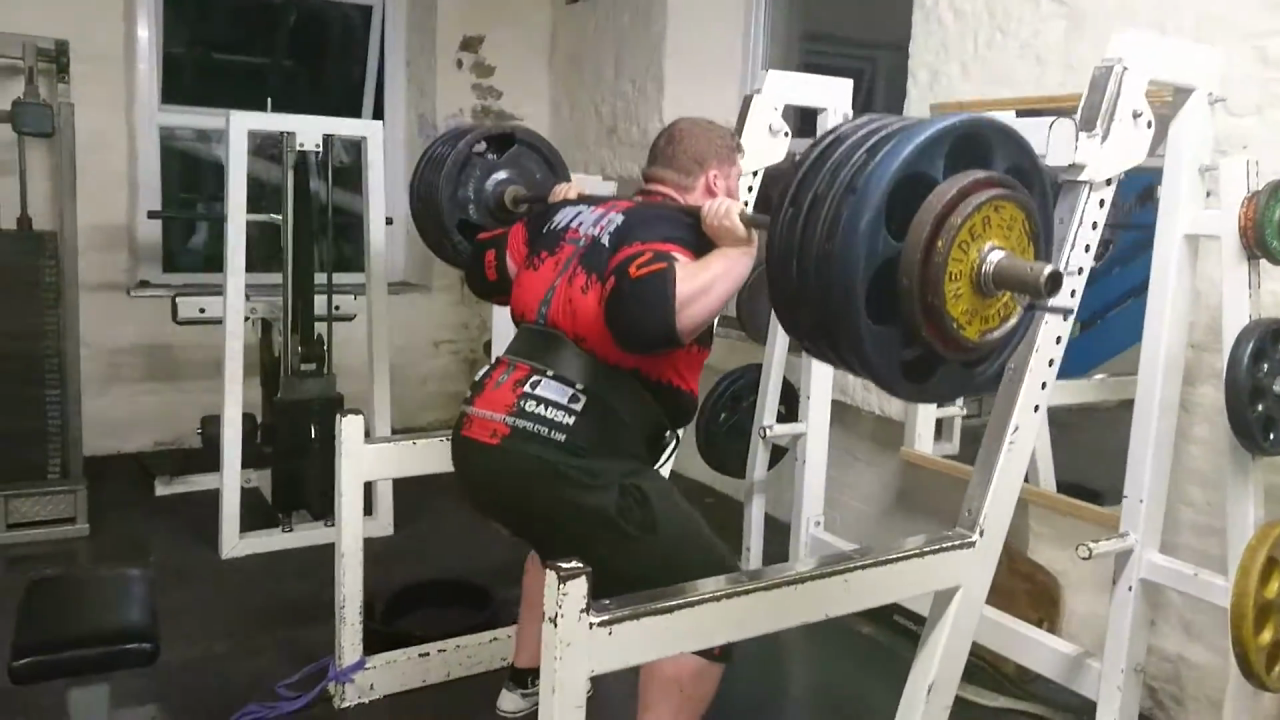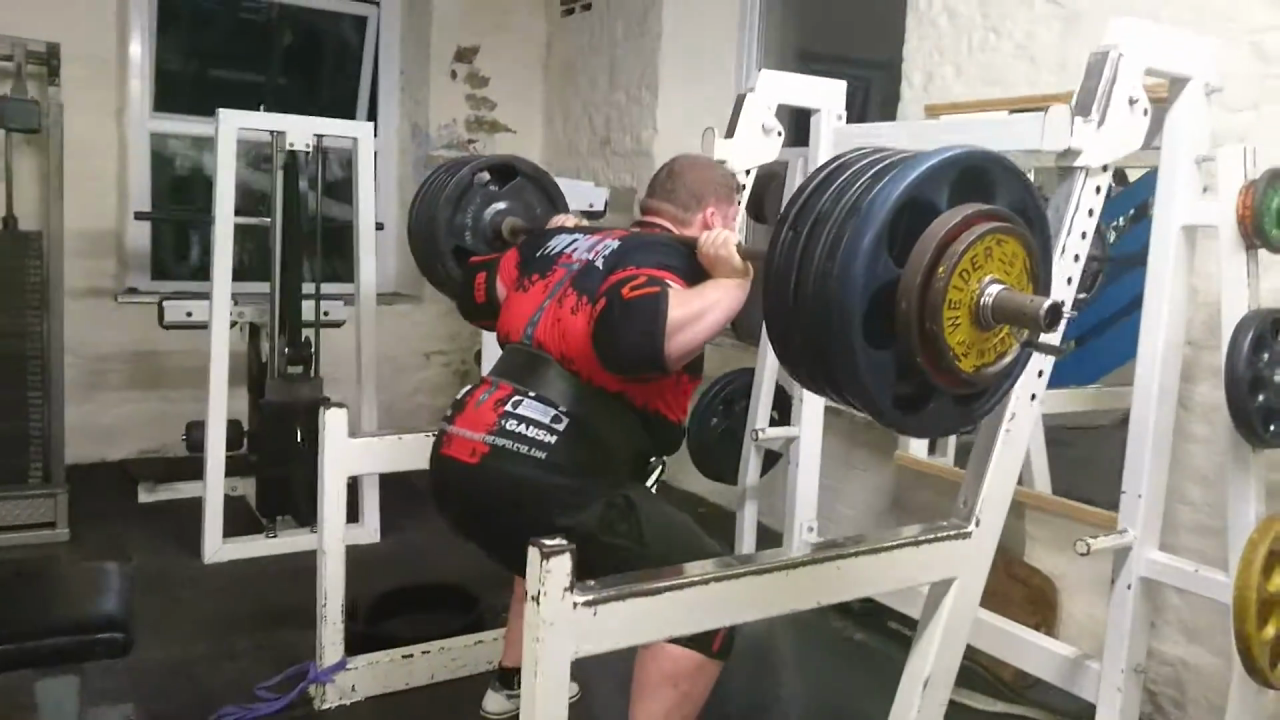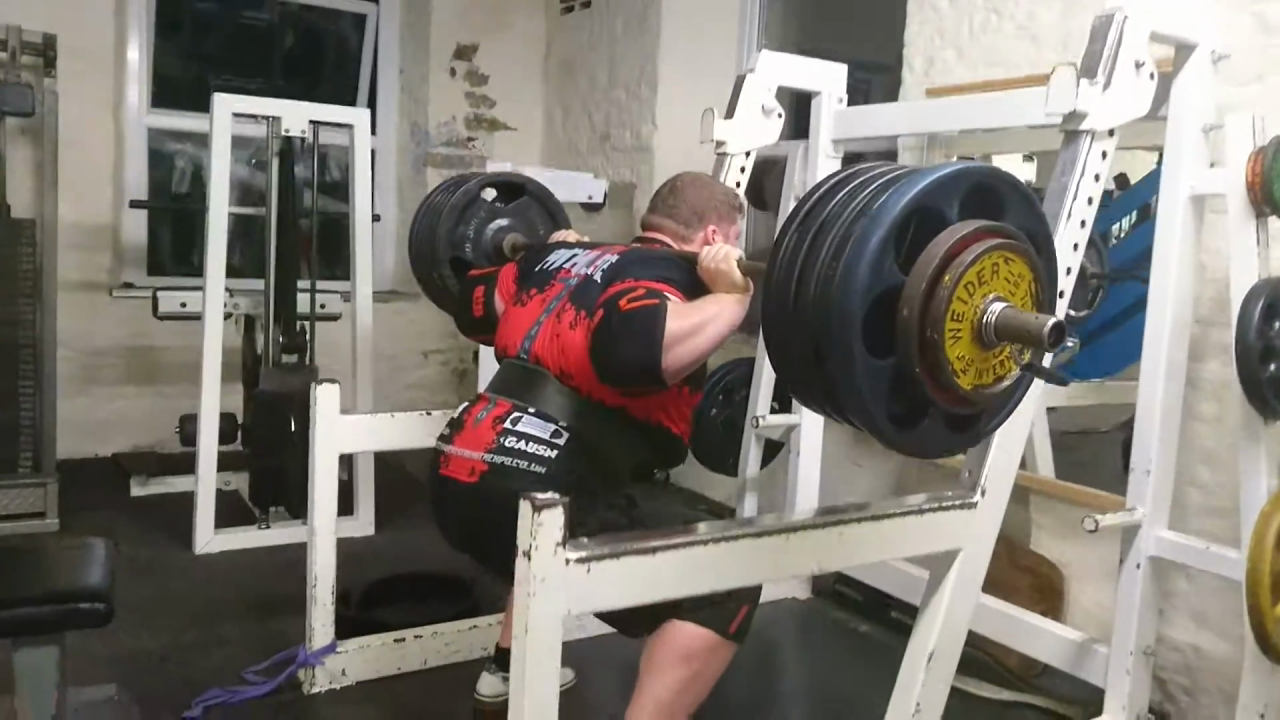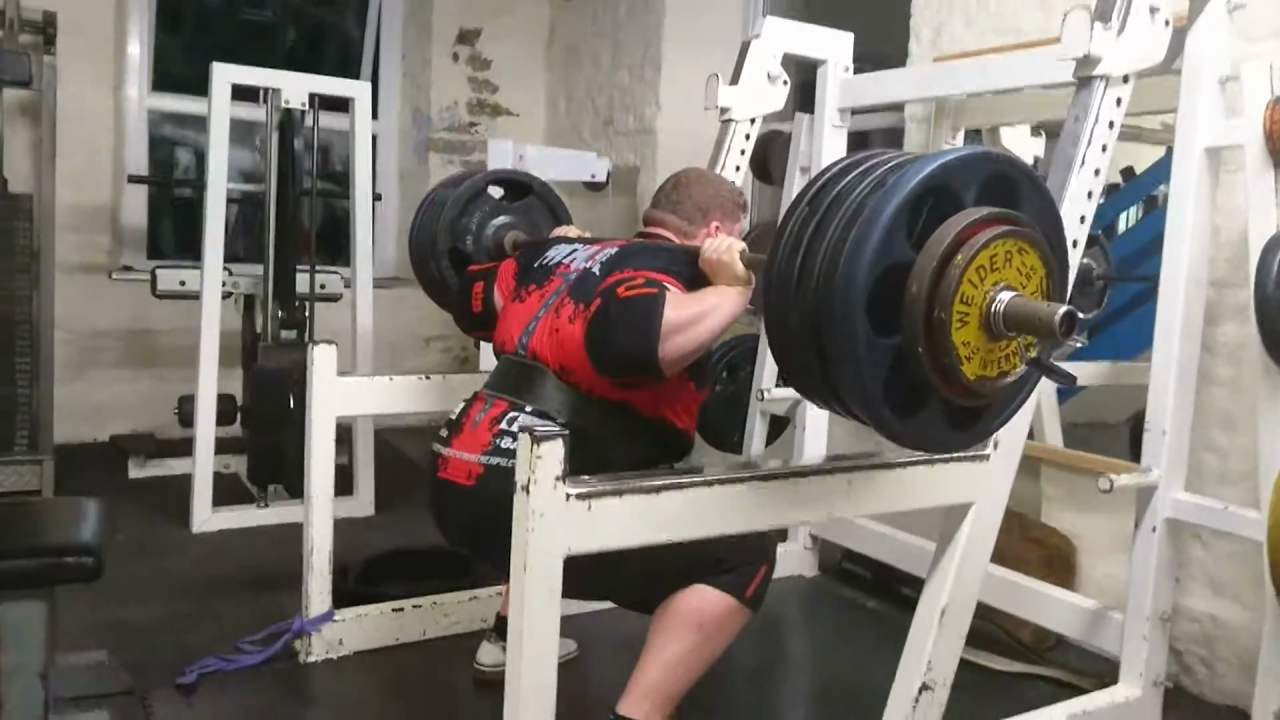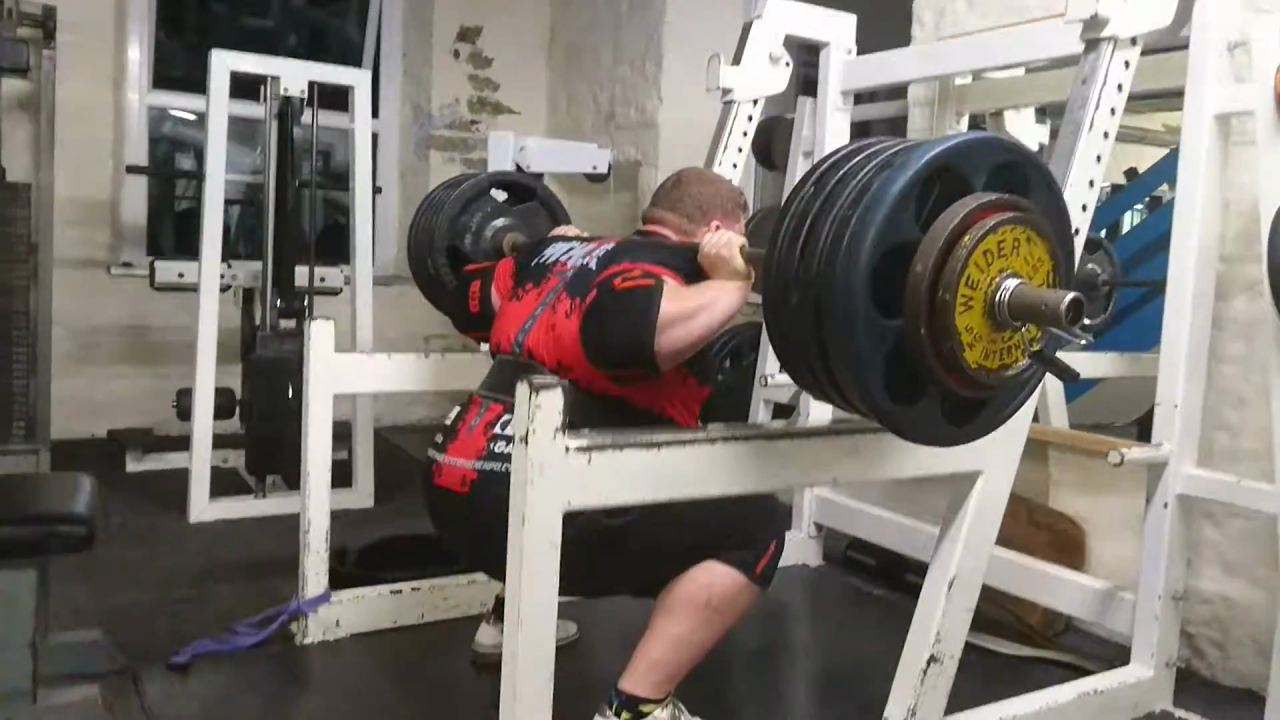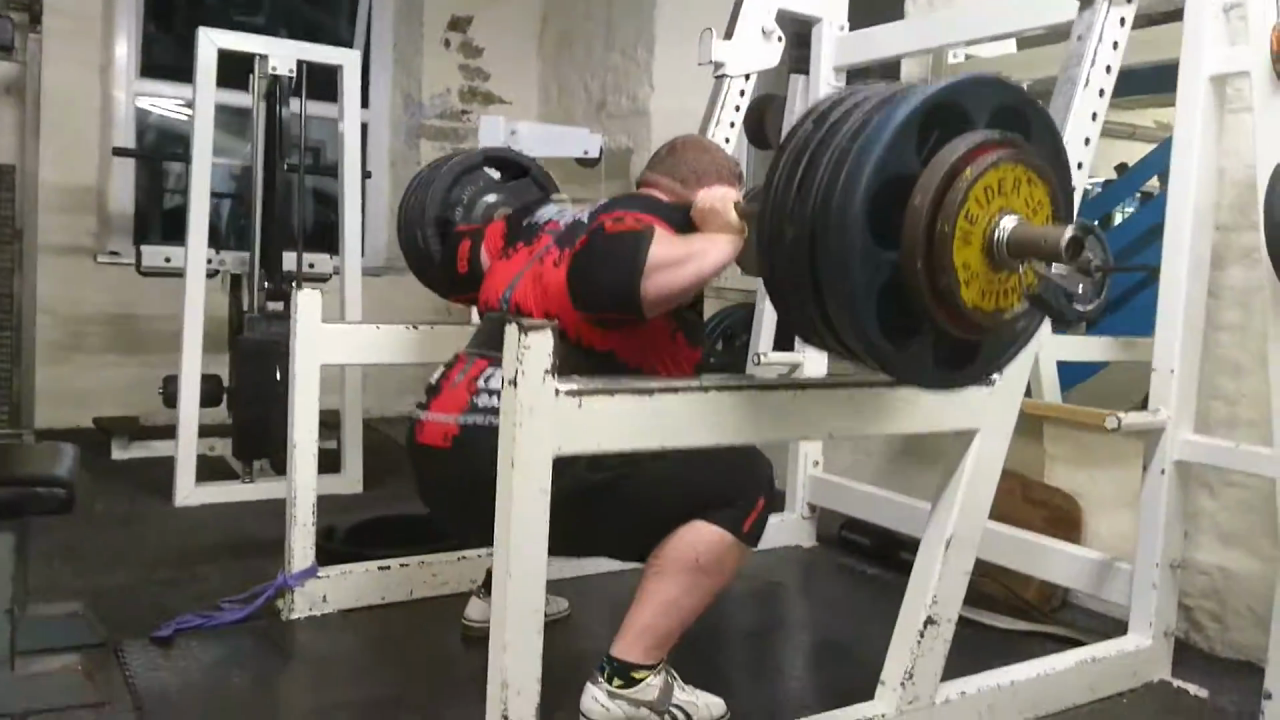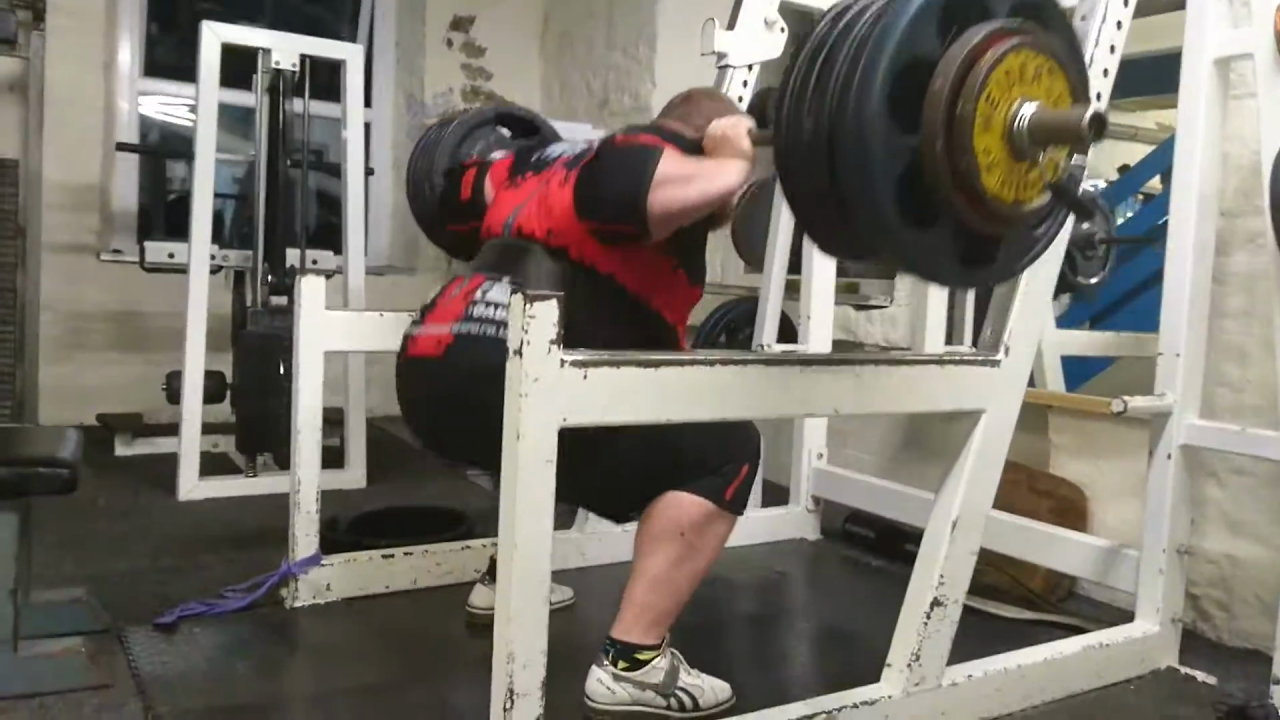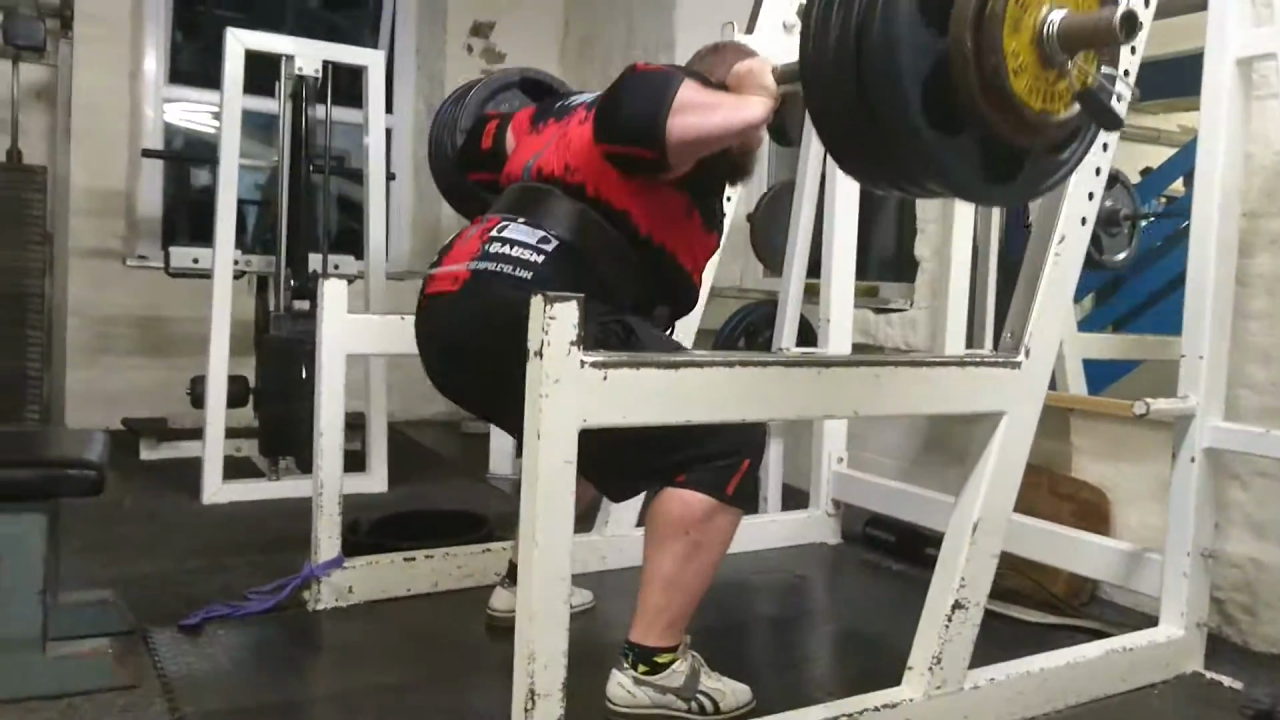
dt=0.2s
person 1, frame 1
left shoulder: (572, 212)
right shoulder: (675, 232)
left elbow: (484, 270)
right elbow: (650, 316)
right wrist: (736, 249)
left hip: (485, 437)
right hip: (563, 459)
left knee: (568, 534)
person 1, frame 2
left shoulder: (567, 241)
right shoulder: (670, 263)
left elbow: (475, 294)
right elbow: (638, 339)
right wrist: (731, 281)
left hip: (464, 460)
right hip: (539, 479)
left knee: (559, 543)
person 1, frame 3
left shoulder: (565, 257)
right shoulder: (671, 278)
left elbow: (473, 309)
right elbow: (634, 352)
right wrist: (731, 296)
left hip: (460, 479)
right hip: (531, 491)
left knee: (571, 524)
right knee: (722, 587)
left ankle: (508, 667)
person 1, frame 4
left shoulder: (564, 251)
right shoulder: (670, 272)
left elbow: (472, 303)
right elbow: (631, 339)
right wrist: (732, 289)
left hip: (461, 483)
right knee: (744, 549)
left ankle: (510, 637)
person 1, frame 5
left shoulder: (561, 250)
right shoulder: (669, 269)
left elbow: (471, 304)
right elbow: (626, 332)
right wrist: (731, 283)
left hip: (460, 488)
right knee: (754, 525)
person 1, frame 6
left shoulder: (554, 215)
right shoulder: (659, 227)
left elbow: (460, 263)
right elbow: (611, 277)
right wrist: (722, 238)
left hip: (448, 454)
right hip: (507, 462)
right knee: (740, 485)
person 1, frame 7
left shoulder: (565, 154)
right shoulder: (673, 164)
left elbow: (459, 194)
right elbow: (618, 190)
right wrist: (733, 165)
left hip: (434, 369)
right hip: (502, 371)
left knee: (581, 426)
right knee: (720, 449)
left ankle: (504, 581)
right ankle: (631, 662)
person 1, frame 8
left shoulder: (578, 107)
right shoulder: (700, 115)
left elbow: (480, 148)
right elbow: (639, 110)
right wrist: (754, 102)
left hip: (456, 309)
right hip: (523, 312)
left knee: (592, 425)
right knee: (723, 440)
left ankle: (525, 583)
